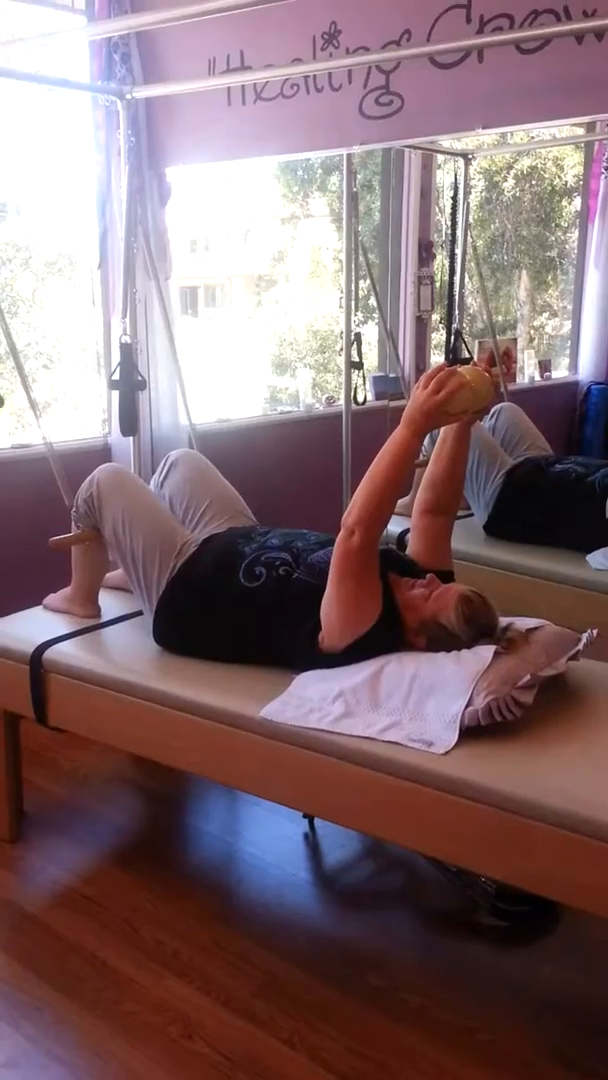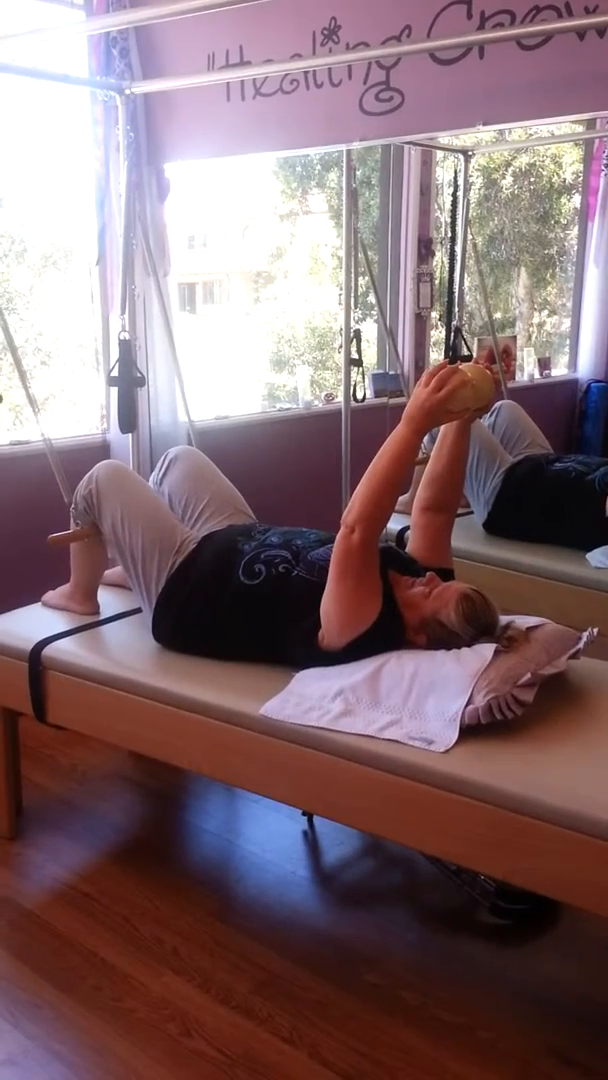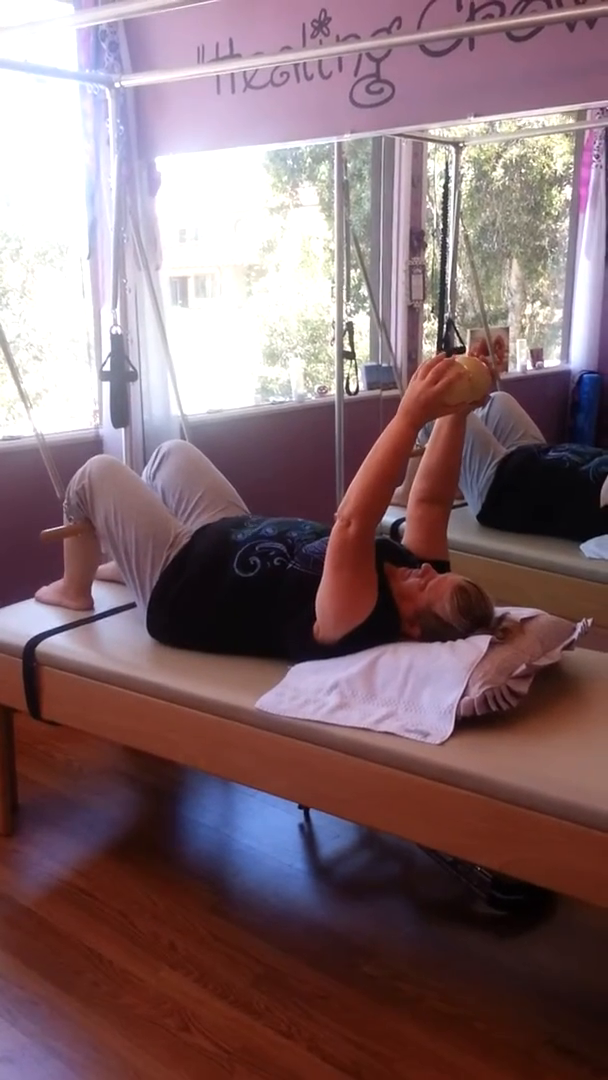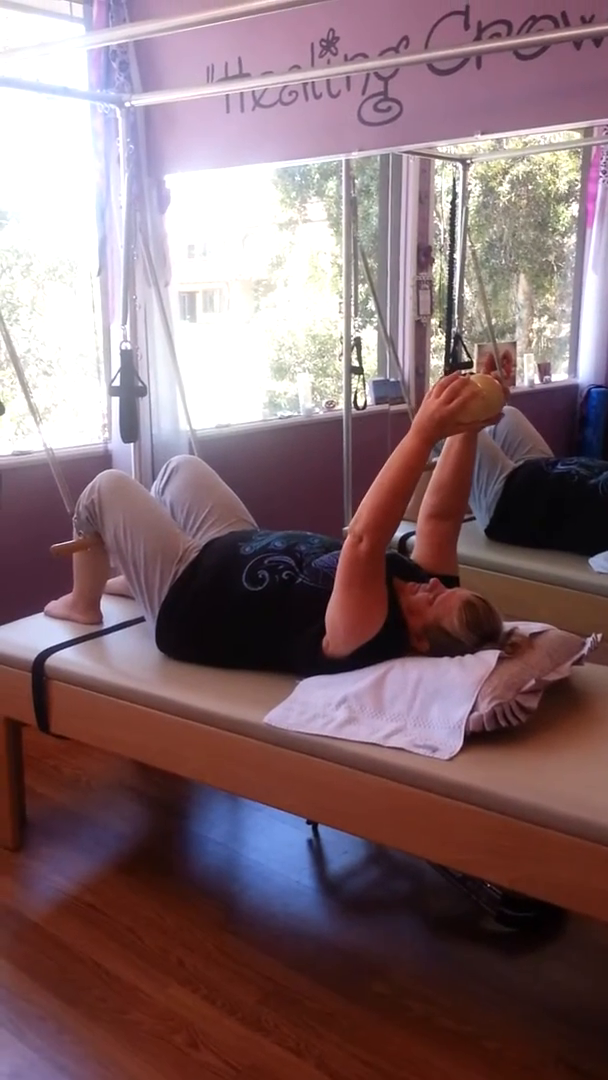
dt=0.7s
person 1, frame 1
left shoulder: (363, 634)
right shoulder: (428, 588)
left elbow: (356, 533)
right elbow: (434, 511)
left wrist: (413, 427)
right wrist: (459, 422)
left hip: (186, 594)
right hip: (240, 552)
left knee: (105, 481)
right knee: (182, 462)
left ankle: (80, 596)
right ankle: (134, 569)
person 1, frame 2
left shoulder: (362, 630)
right shoulder: (427, 583)
left elbow: (356, 530)
right elbow: (434, 509)
left wrist: (414, 424)
right wrist: (459, 420)
left hip: (185, 590)
right hip: (238, 550)
left knee: (104, 478)
right knee: (181, 459)
left ankle: (80, 593)
right ankle: (133, 566)
person 1, frame 3
left shoulder: (360, 623)
right shoulder: (417, 574)
left elbow: (353, 522)
right elbow: (431, 498)
left wrist: (410, 417)
right wrist: (455, 412)
left hip: (180, 585)
right hip: (232, 543)
left knee: (98, 472)
right knee: (174, 453)
left ankle: (75, 589)
right ankle: (125, 560)
person 1, frame 4
left shoulder: (368, 638)
right shoulder: (428, 588)
left elbow: (365, 537)
right elbow: (441, 515)
left wrist: (423, 433)
right wrist: (465, 428)
left hip: (188, 599)
left knee: (107, 487)
right knee: (184, 467)
left ankle: (83, 603)
right ankle: (134, 574)
